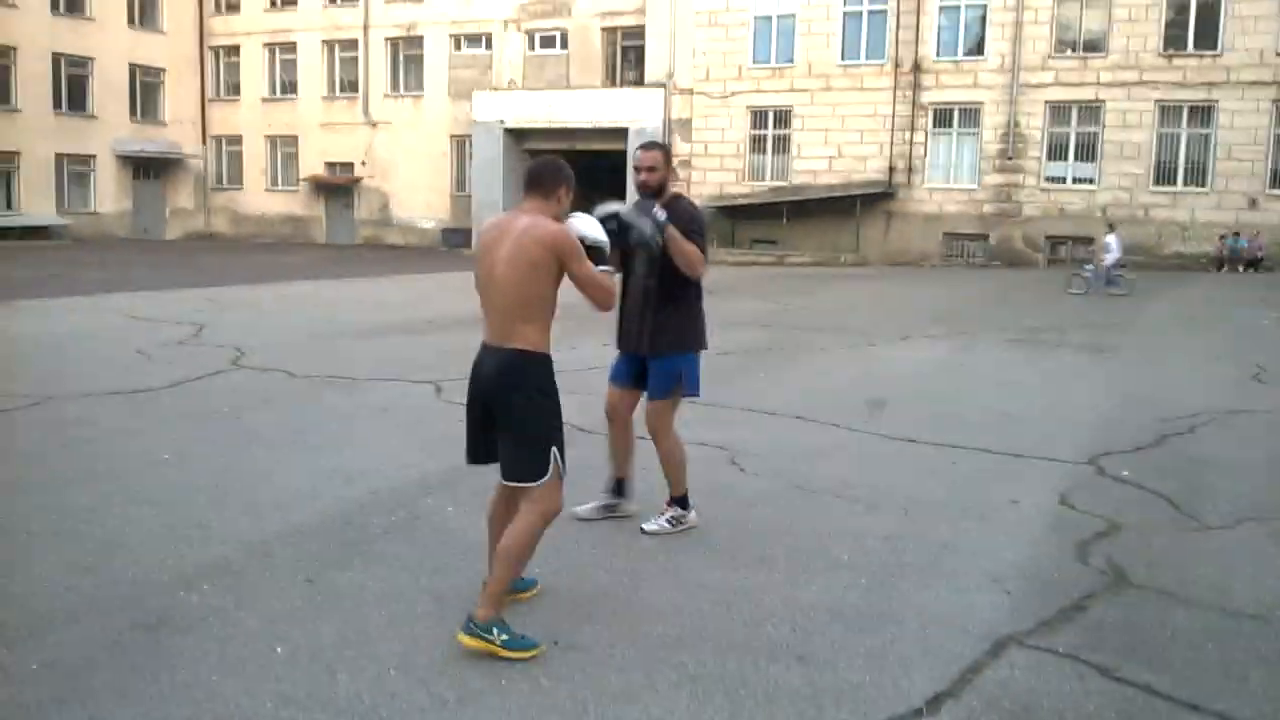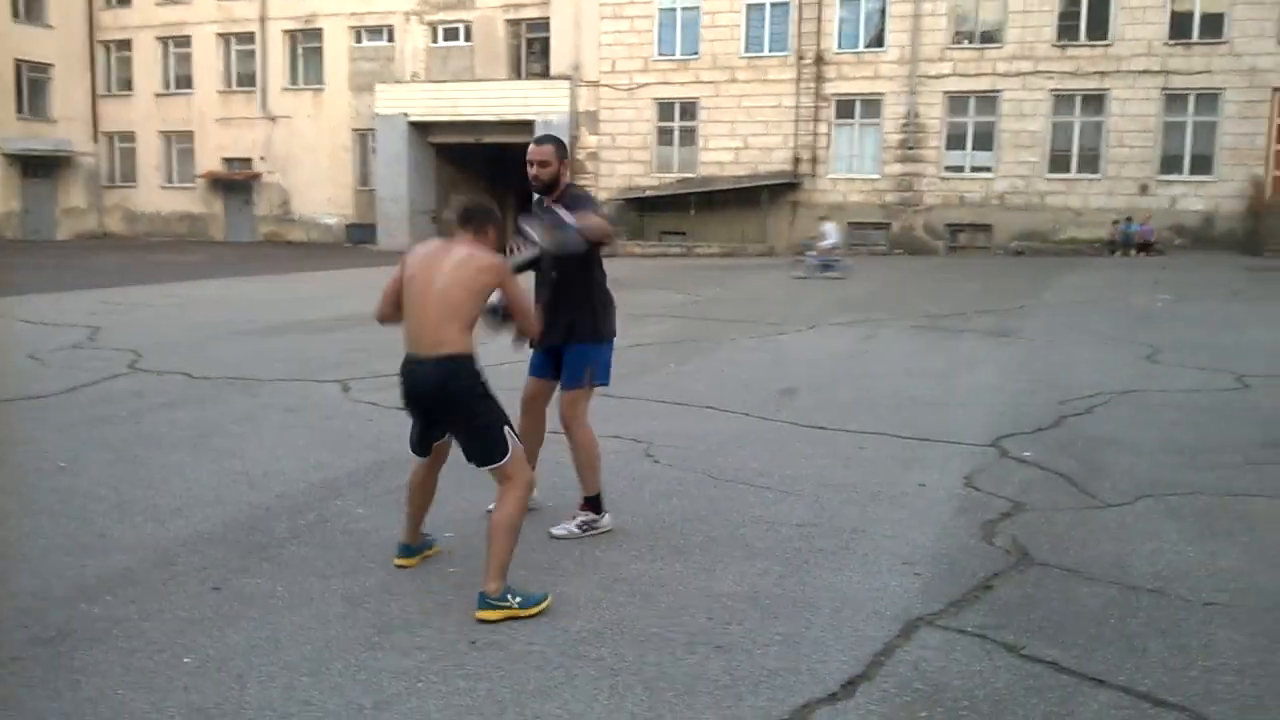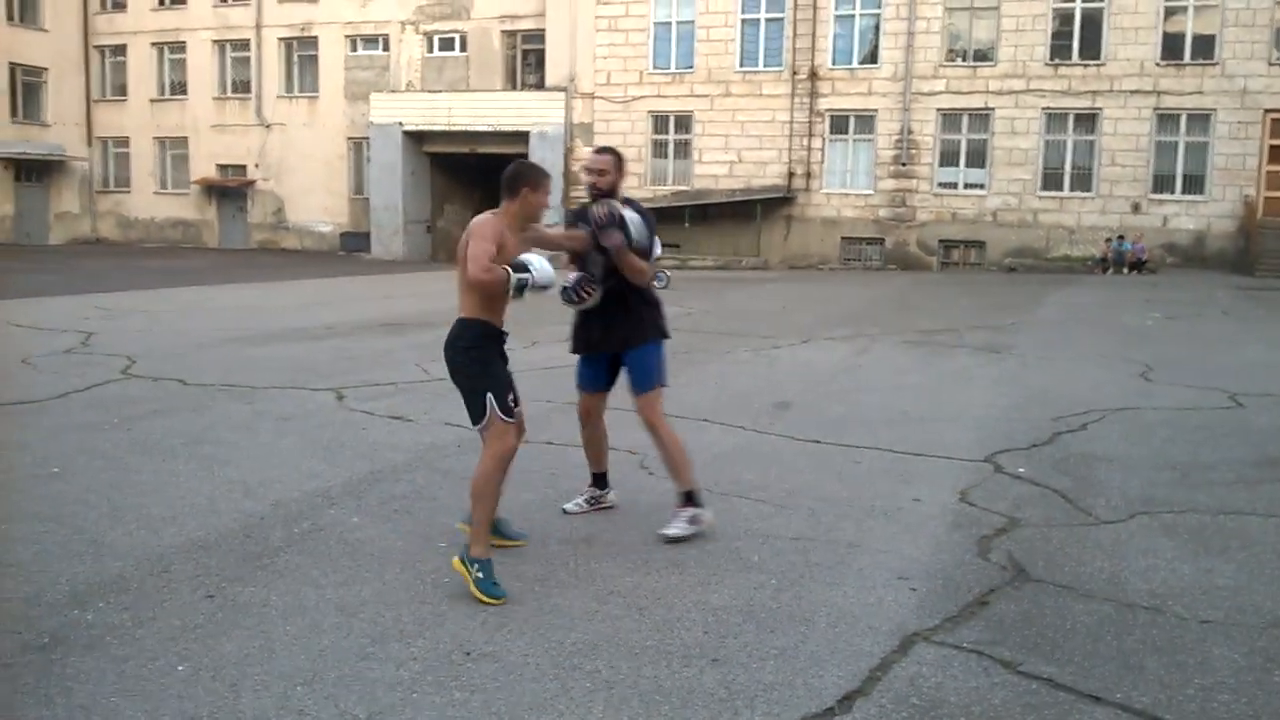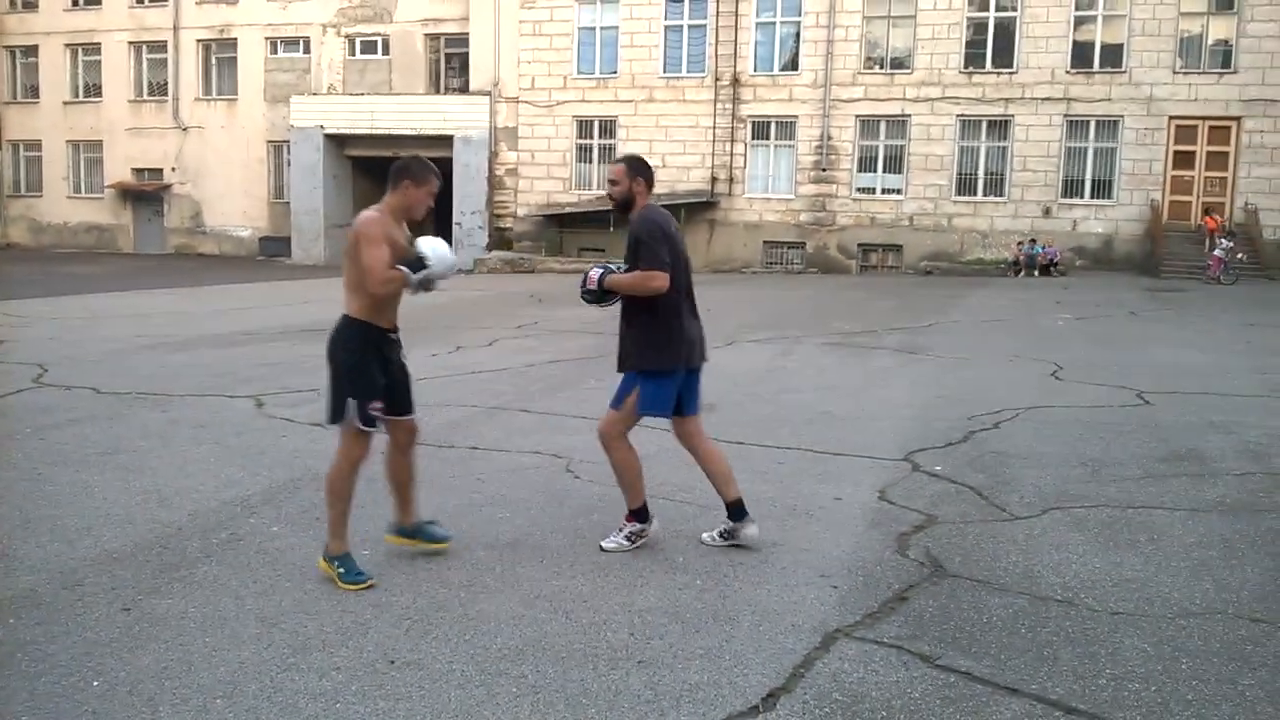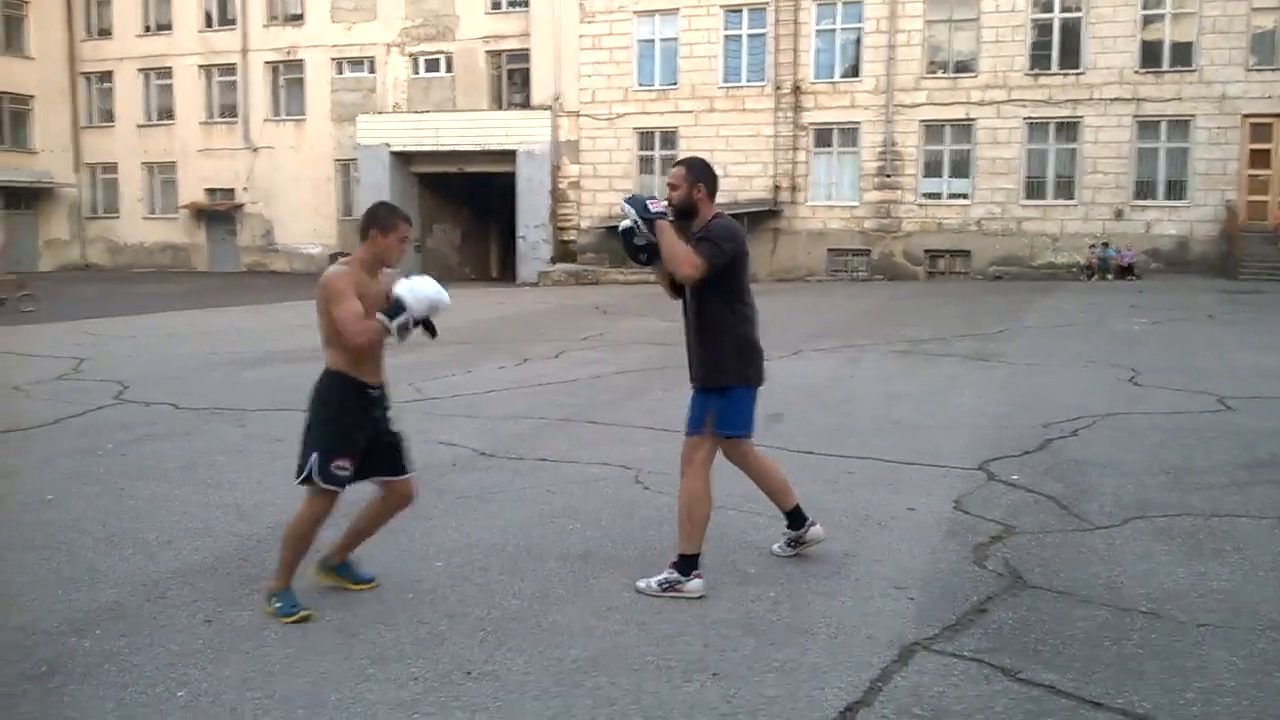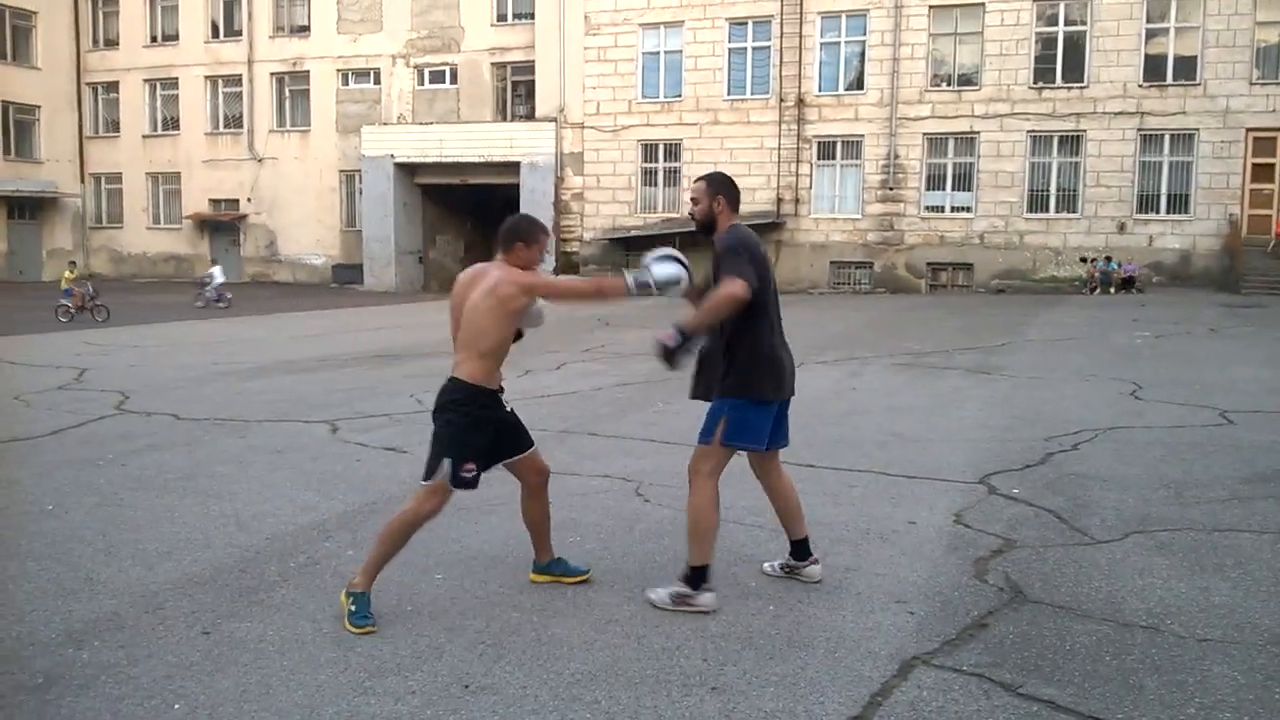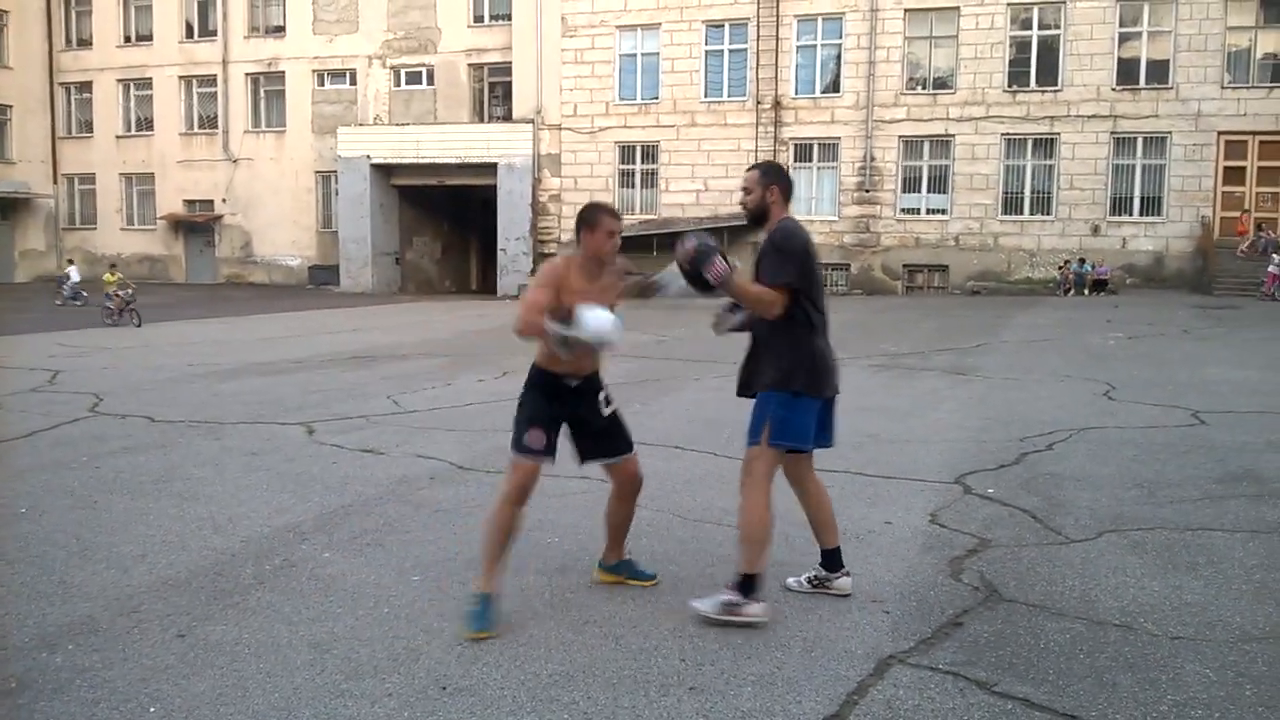
dt=0.7s
person 1, frame 1
left shoulder: (488, 230)
right shoulder: (557, 235)
right elbow: (606, 299)
right wrist: (599, 259)
left hip: (488, 363)
right hip: (526, 372)
left knee: (512, 482)
right knee: (544, 502)
left ankle: (499, 577)
right ankle: (484, 620)
person 1, frame 2
left shoulder: (417, 254)
right shoulder: (490, 264)
left elbow: (384, 313)
right elbow: (531, 323)
left hip: (414, 375)
right hip: (454, 378)
left knee: (430, 454)
right knee: (517, 477)
left ankle: (412, 543)
right ankle: (496, 593)
person 1, frame 3
left shoulder: (511, 231)
right shoulder: (488, 226)
left elbow: (542, 251)
right elbow: (478, 275)
right wrist: (520, 276)
left hip: (482, 341)
right hip: (474, 342)
left knee: (510, 433)
right knee: (500, 441)
left ankle: (486, 521)
right ankle: (476, 555)
person 1, frame 4
left shoulder: (398, 226)
right shoulder: (372, 225)
right elbow: (379, 285)
left wrist: (423, 270)
right wrist: (419, 268)
left hip: (385, 341)
right hip: (358, 342)
left knee: (404, 434)
right knee: (356, 447)
left ankle: (408, 522)
right ankle: (337, 550)
person 1, frame 5
left shoulder: (379, 279)
right shoulder: (339, 278)
right elbow: (357, 338)
left wrist: (412, 315)
right wrist: (400, 310)
left hip: (373, 398)
right hip: (341, 398)
left knee: (400, 493)
right knee: (320, 502)
left ankle: (335, 560)
right ankle: (279, 587)
person 1, frame 6
left shoulder: (470, 275)
right shoulder: (519, 281)
right elbow: (589, 288)
right wrist: (642, 281)
left hip: (488, 400)
right hip: (465, 405)
left knee: (537, 475)
right knee: (428, 503)
left ankle: (546, 562)
right ankle: (359, 588)
person 1, frame 7
left shoulder: (614, 272)
right shoulder: (556, 270)
right elbow: (525, 324)
left wrist: (647, 285)
right wrist: (566, 333)
left hip: (588, 388)
right hip: (546, 388)
left knee: (630, 476)
right knee: (518, 486)
left ankle: (613, 562)
right ankle: (485, 592)
person 2, frame 1
left shoulder: (685, 213)
right shoulder: (635, 210)
left elbow: (696, 268)
right elbow: (621, 263)
left wrist: (663, 224)
left hip: (674, 336)
right hip: (637, 332)
left knee: (658, 422)
right knee: (616, 409)
left ankle: (681, 507)
right ankle: (617, 496)
person 2, frame 2
left shoulder: (576, 200)
right shoulder: (541, 204)
left elbow: (601, 228)
left wrist: (575, 223)
left hip: (586, 323)
right hip: (553, 321)
left knee: (571, 413)
right knee: (531, 400)
left ankle: (594, 511)
person 2, frame 3
left shoulder: (635, 218)
right shoulder: (578, 217)
left elbow: (643, 276)
left wrist: (619, 249)
left hip: (638, 330)
right hip: (595, 330)
left knee: (651, 416)
right knee: (587, 410)
left ankle: (692, 505)
right ankle: (600, 488)
person 2, frame 4
left shoulder: (644, 223)
right shoulder: (660, 221)
left elbow: (656, 281)
left wrist: (607, 282)
right wrist: (621, 285)
left hip: (657, 353)
right hip: (682, 345)
left knee: (611, 431)
right knee: (690, 432)
left ankle: (639, 522)
right ankle: (740, 520)
person 2, frame 5
left shoulder: (722, 232)
right shoulder: (701, 233)
left elbow: (688, 269)
right elbow: (675, 286)
left wrist: (659, 222)
right wrist: (653, 243)
left hip: (726, 366)
right hip: (722, 362)
left knee: (694, 461)
right knee: (737, 449)
left ankle: (685, 572)
right ankle: (801, 525)
person 2, frame 6
left shoulder: (732, 244)
right shoulder: (739, 240)
left elbow: (734, 292)
left wrist: (683, 330)
right wrist: (689, 288)
left hip: (750, 379)
right hip: (771, 371)
left knee: (702, 470)
right knee: (765, 463)
left ankle: (695, 584)
right ankle: (801, 557)
person 2, frame 7
left shoulder: (784, 238)
right shoulder: (784, 238)
left elbow: (770, 306)
left wrist: (720, 272)
left hip: (792, 375)
right hip: (804, 373)
left knee: (755, 475)
right knee: (799, 469)
left ankle: (746, 593)
right ankle: (833, 570)
